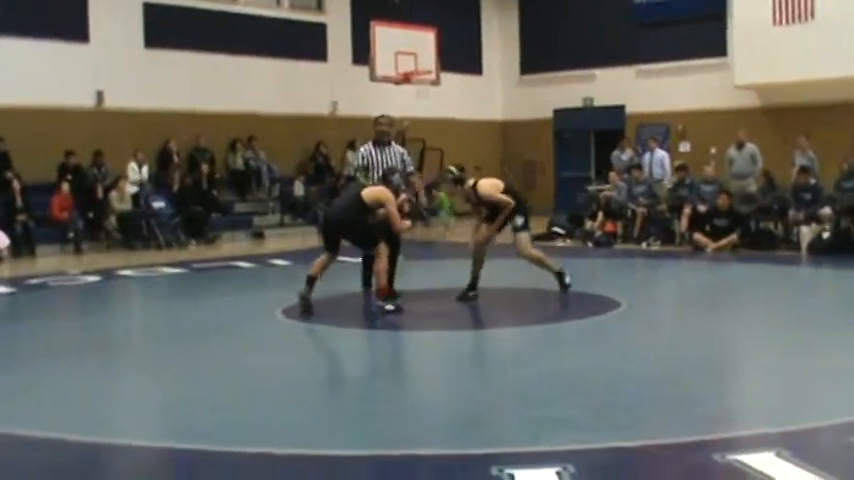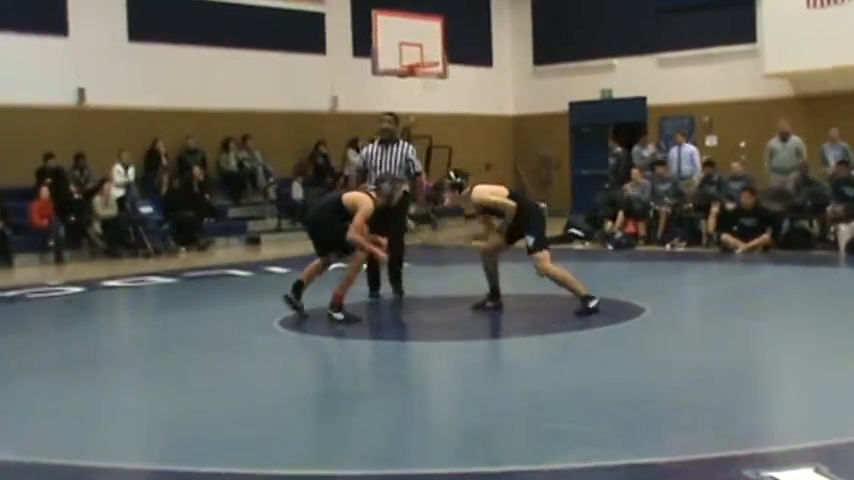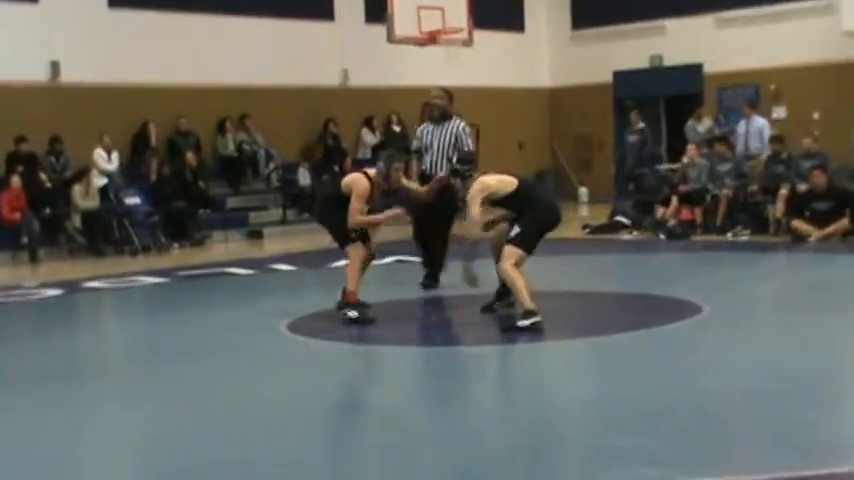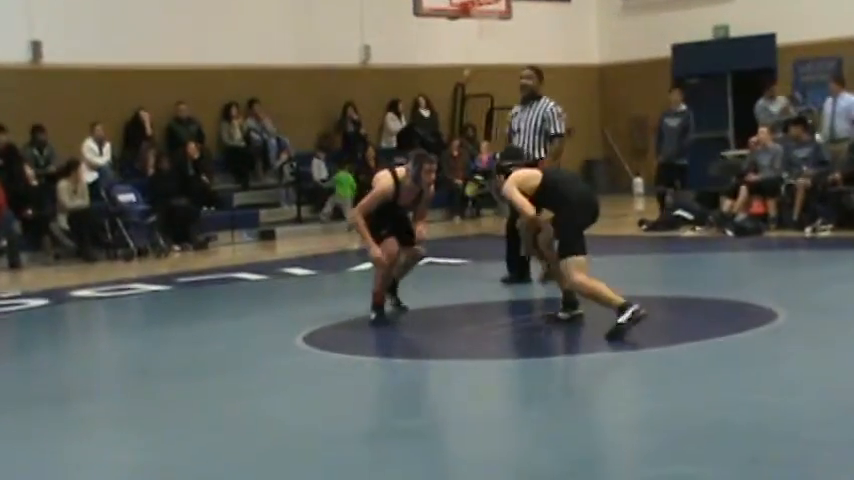
dt=0.5s
person 1, frame 1
left shoulder: (400, 151)
right shoulder: (365, 151)
left elbow: (411, 175)
right elbow: (360, 175)
left wrist: (421, 194)
left knee: (393, 243)
person 1, frame 2
left shoulder: (407, 149)
right shoulder: (368, 150)
left elbow: (417, 177)
right elbow: (359, 175)
left wrist: (421, 202)
left hip: (397, 201)
left knee: (396, 242)
left ankle: (396, 282)
right ankle: (373, 286)
person 1, frame 3
left shoulder: (460, 127)
right shoulder: (423, 129)
left elbow: (470, 157)
right elbow: (416, 156)
right wrist: (415, 179)
left hip: (448, 185)
right hip: (426, 184)
left knee: (439, 231)
right knee: (420, 230)
left ankle: (432, 276)
right ankle: (431, 265)
person 1, frame 4
left shoulder: (549, 109)
right shoulder: (515, 112)
left elbow: (558, 142)
left wrist: (545, 168)
right knee: (514, 221)
right ankle: (517, 270)
person 2, frame 1
left shoulder: (482, 189)
right shoulder: (466, 194)
left elbow: (510, 203)
right elbow: (480, 210)
left wrist: (496, 226)
right wrist: (477, 231)
left hip: (516, 207)
right hip: (497, 208)
left knee: (524, 251)
right ankle: (472, 287)
person 2, frame 2
left shoulder: (477, 196)
right shoulder: (476, 200)
left elbow: (511, 206)
right elbow: (490, 230)
left wrist: (503, 229)
left hip: (530, 217)
right hip: (518, 220)
left knee: (543, 267)
right knee: (487, 251)
left ankle: (588, 299)
right ankle: (494, 297)
person 2, frame 3
left shoulder: (475, 190)
right shoulder: (485, 182)
left elbow: (474, 232)
right wrist: (495, 221)
left hip: (539, 212)
right hip: (544, 209)
left knee: (505, 266)
right knee: (498, 241)
left ankle: (531, 314)
right ankle: (504, 295)
person 2, frame 4
left shoulder: (508, 185)
right shoulder: (529, 175)
left elbow: (529, 214)
left wrist: (528, 230)
left hip: (574, 206)
right hip: (586, 199)
left knee: (575, 279)
right knee: (544, 241)
left ankle: (626, 309)
right ankle: (570, 305)
person 3, frame 1
left shoulder: (369, 188)
right shoulder: (387, 195)
left elbow: (372, 216)
right elbow: (398, 227)
left wrist: (395, 205)
right wrist: (406, 224)
left hip: (329, 216)
right hip: (347, 220)
left knee: (330, 254)
right knee: (381, 252)
left ankle: (307, 291)
right ankle: (383, 299)
person 3, frame 2
left shoulder: (367, 198)
right shoulder: (368, 204)
left elbow: (360, 233)
right elbow: (352, 236)
left wrist: (376, 239)
right wrist: (375, 251)
left hip: (314, 217)
right hip: (324, 220)
left knee: (325, 258)
right knee: (359, 256)
left ankle: (295, 293)
right ankle: (335, 308)
person 3, frame 3
left shoulder: (391, 178)
right shoulder: (363, 184)
left elbow: (420, 192)
right elbow: (353, 222)
left wrist: (434, 184)
right wrist: (386, 215)
left hip: (347, 208)
right hip: (330, 210)
left knee: (367, 254)
right knee: (357, 252)
left ankle: (346, 299)
right ankle: (350, 307)
person 3, frame 4
left shoulder: (428, 189)
right shoulder: (388, 185)
left elbow: (420, 218)
right elbow: (355, 214)
left wrist: (420, 228)
right wrist: (371, 246)
left hip: (395, 210)
right hip: (372, 211)
left knee: (416, 252)
right knee: (390, 251)
left ankle: (390, 288)
